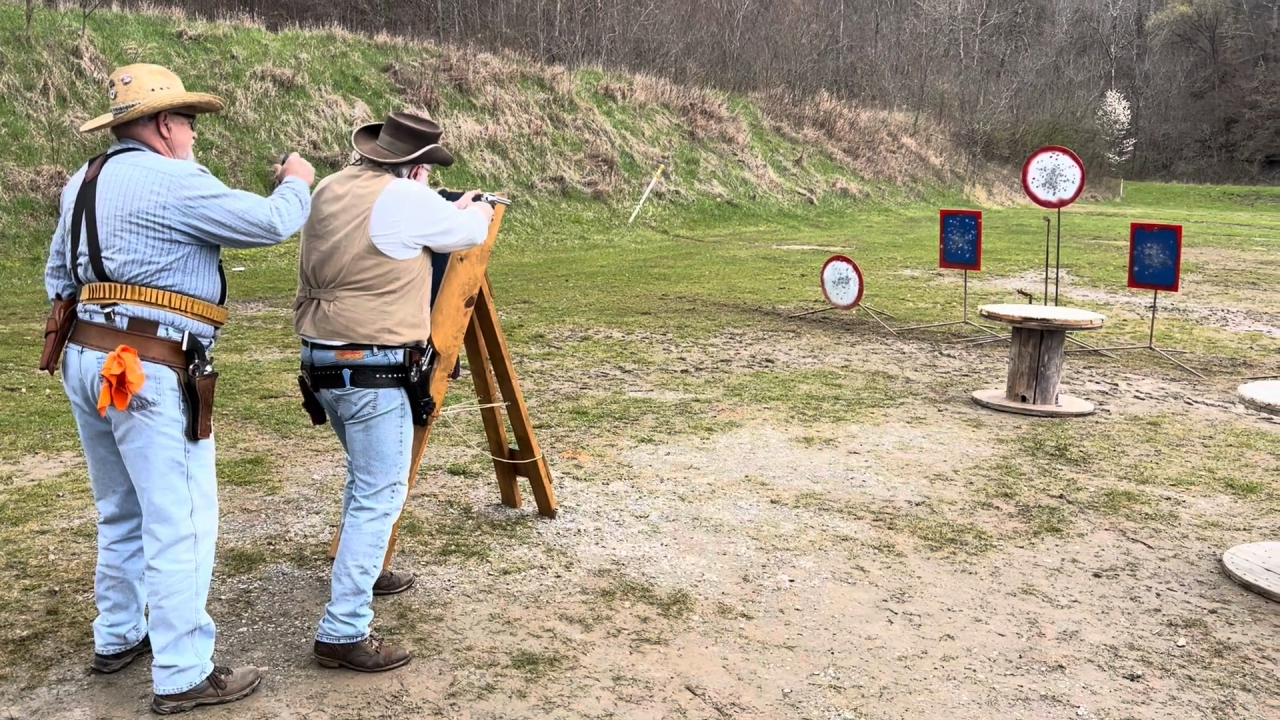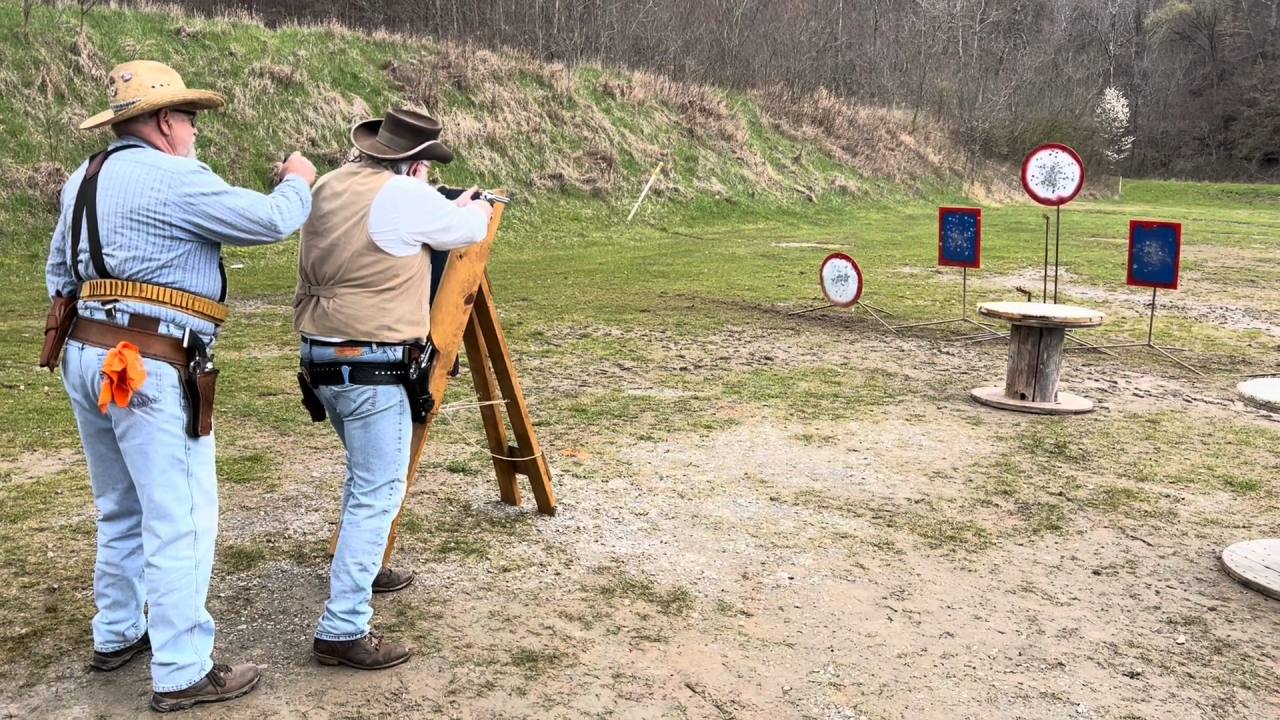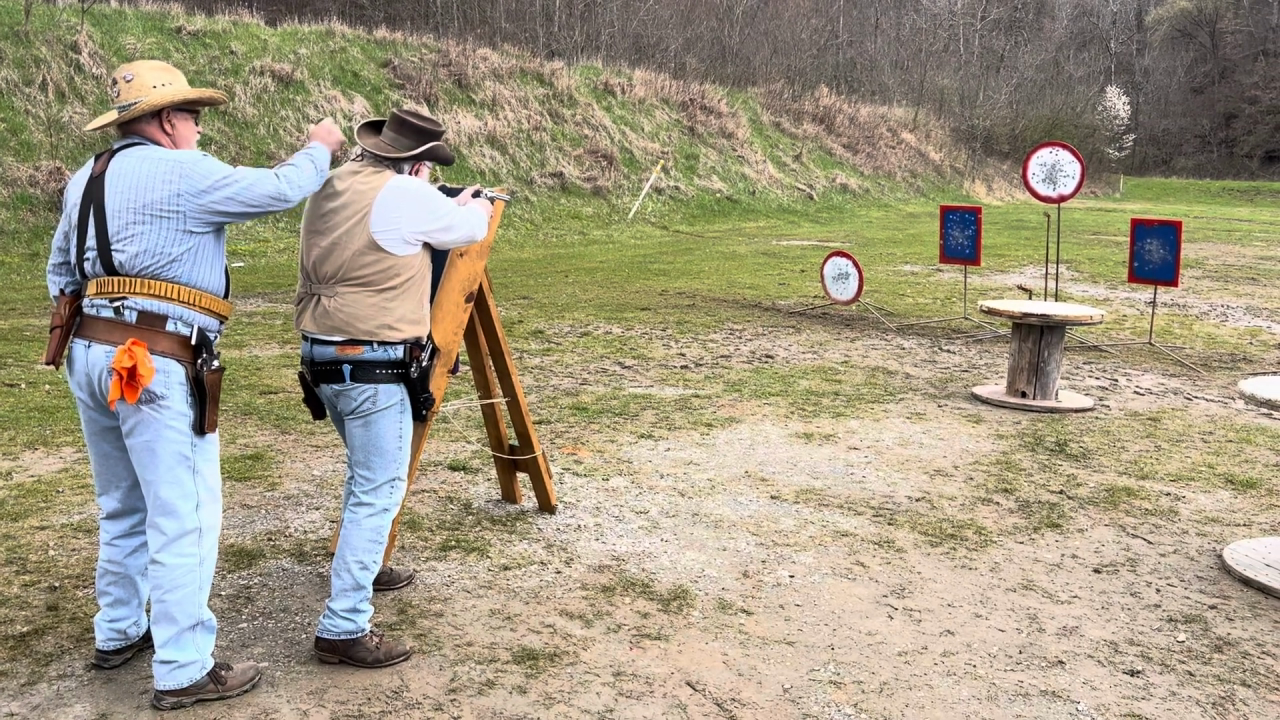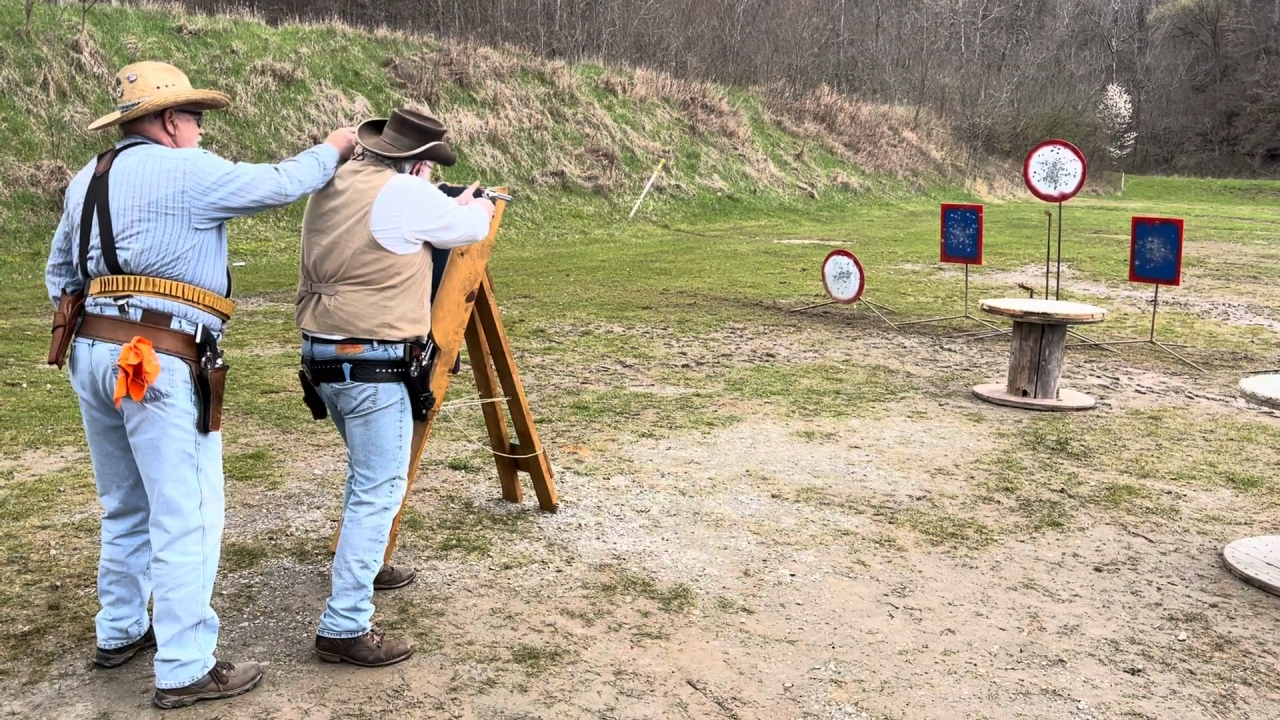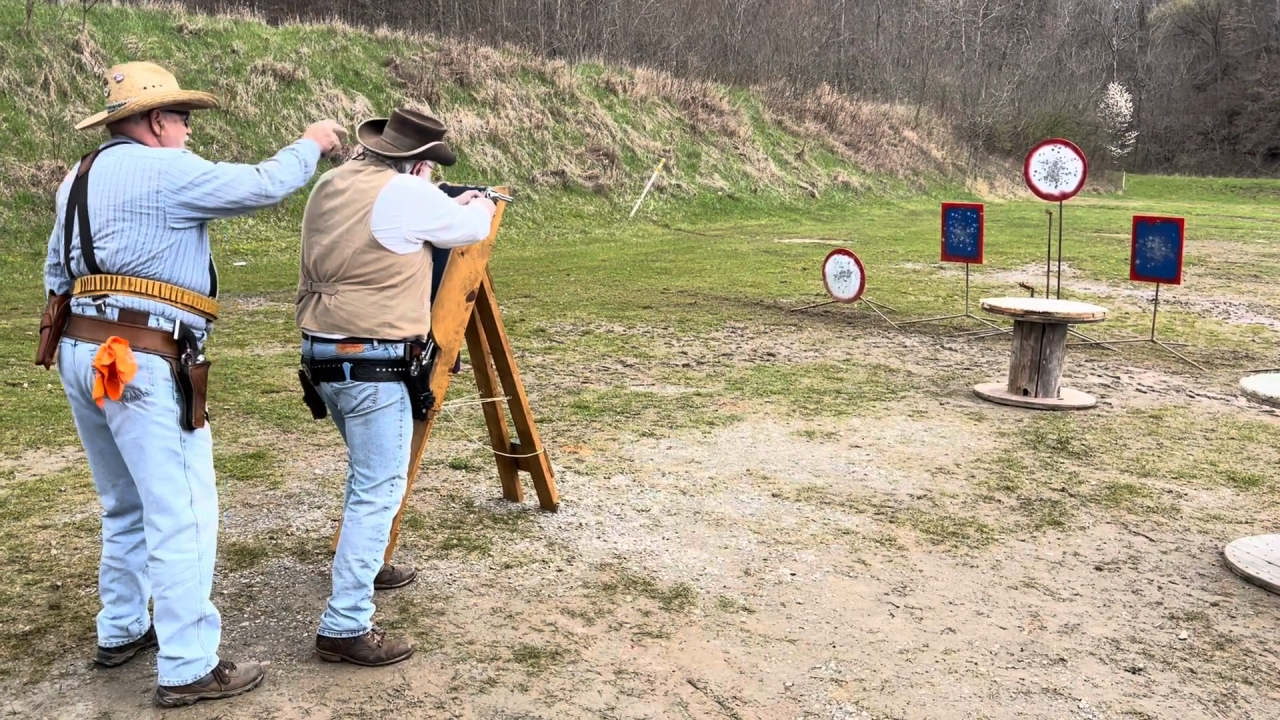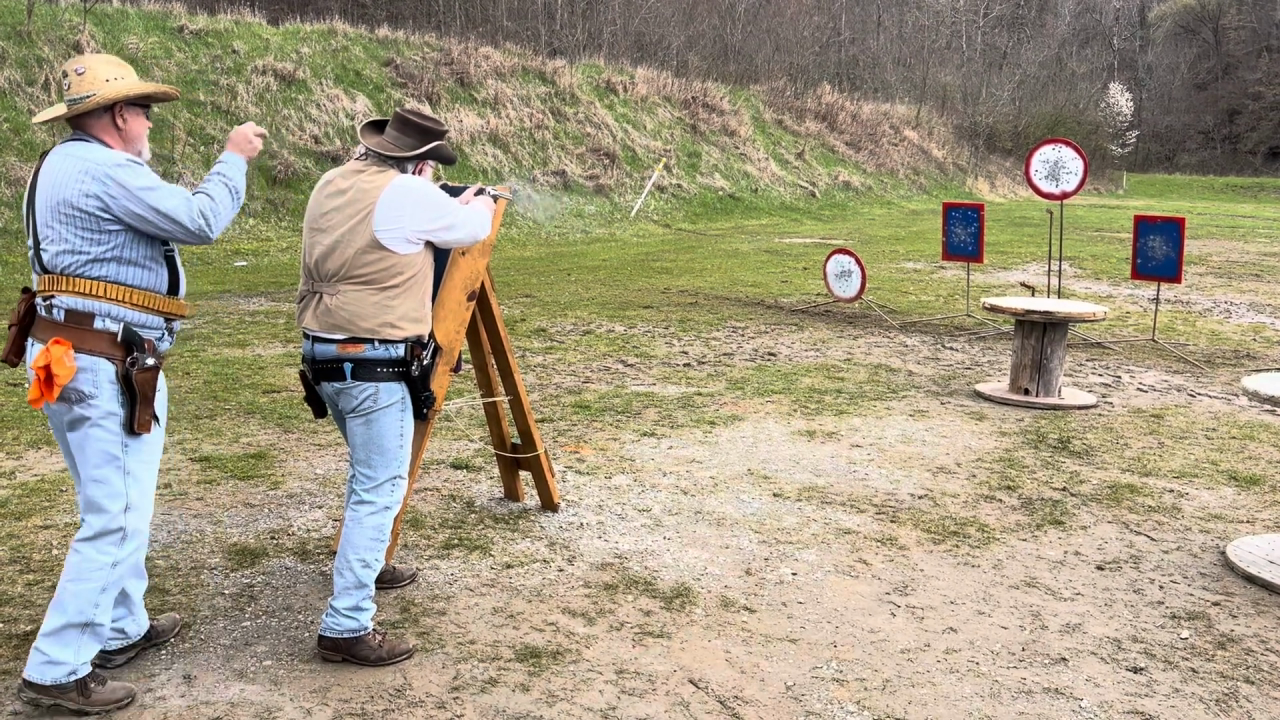
dt=0.5s
person 1, frame 1
left shoulder: (82, 183)
right shoulder: (172, 182)
left elbow: (59, 273)
right elbow: (271, 222)
right wrist: (297, 184)
left hip: (85, 358)
right hip: (148, 369)
left knee: (121, 512)
right knee: (179, 522)
left ankle: (117, 637)
person 1, frame 2
left shoulder: (82, 180)
right shoulder: (172, 178)
left elbow: (60, 271)
right elbow: (271, 221)
right wrist: (298, 182)
left hip: (87, 355)
right hip: (150, 366)
left knee: (121, 510)
right knee: (180, 520)
left ankle: (117, 633)
right ankle: (181, 673)
person 1, frame 3
left shoulder: (86, 178)
right shoulder: (181, 173)
left elbow: (61, 270)
right elbow: (279, 190)
right wrist: (319, 149)
left hip: (90, 353)
right hip: (155, 362)
left knee: (124, 507)
right knee: (185, 516)
left ankle: (118, 632)
right ankle: (184, 670)
person 1, frame 4
left shoulder: (86, 179)
right shoulder: (186, 171)
left elbow: (60, 272)
right elbow: (281, 184)
right wrist: (331, 150)
left hip: (93, 352)
right hip: (160, 361)
left knee: (125, 506)
right knee: (186, 516)
left ankle: (119, 631)
right ankle: (184, 670)
person 1, frame 5
left shoulder: (81, 178)
right shoulder: (161, 170)
left elbow: (57, 271)
right elbow: (263, 186)
right wrist: (311, 145)
left hip: (85, 352)
right hip: (146, 362)
left knee: (127, 506)
right knee: (183, 515)
left ankle: (121, 630)
right ankle: (190, 667)
person 1, frame 6
left shoulder: (55, 169)
right shoulder: (105, 171)
right elbow: (202, 221)
right wrist: (234, 156)
left hip: (63, 354)
right hip: (105, 365)
left knee: (109, 509)
right knee: (116, 520)
left ankle: (121, 628)
right ankle: (57, 670)
person 2, frame 1
left shoulder: (328, 190)
right shoulder: (404, 199)
right elbow: (468, 232)
left wrist: (450, 210)
right wrist: (478, 210)
left hip: (323, 363)
right hip: (372, 370)
left knee: (365, 478)
right knee: (379, 496)
left ankle: (363, 572)
right ankle: (343, 633)
person 2, frame 2
left shoulder: (327, 188)
right shoulder: (403, 195)
right elbow: (467, 231)
left wrist: (449, 206)
right wrist: (477, 207)
left hip: (323, 360)
right hip: (371, 367)
left knee: (364, 476)
right knee: (376, 493)
left ankle: (362, 568)
right ankle: (342, 629)
person 2, frame 3
left shoulder: (329, 187)
right shoulder: (404, 195)
right elbow: (468, 229)
left wrist: (449, 204)
right wrist: (477, 206)
left hip: (323, 359)
right hip: (372, 366)
left knee: (365, 474)
right knee: (377, 492)
left ankle: (363, 567)
right ankle: (343, 627)
person 2, frame 4
left shoulder: (331, 185)
right shoulder: (406, 194)
right elbow: (468, 229)
left wrist: (453, 203)
right wrist: (480, 207)
left hip: (324, 357)
right hip: (372, 365)
left knee: (367, 473)
right knee: (378, 491)
left ankle: (364, 566)
right ankle: (344, 627)
person 2, frame 5
left shoulder: (330, 185)
right shoulder: (404, 194)
right elbow: (470, 230)
left wrist: (451, 205)
right wrist: (479, 206)
left hip: (324, 358)
right hip: (372, 365)
left knee: (367, 473)
right knee: (378, 491)
left ankle: (364, 565)
right ankle: (344, 626)
person 2, frame 6
left shoulder: (331, 184)
right shoulder: (407, 194)
right elbow: (470, 230)
left wrist: (453, 204)
right wrist: (481, 205)
left hip: (324, 356)
right hip: (372, 364)
left knee: (368, 473)
right knee: (379, 490)
left ankle: (364, 565)
right ankle: (346, 627)
